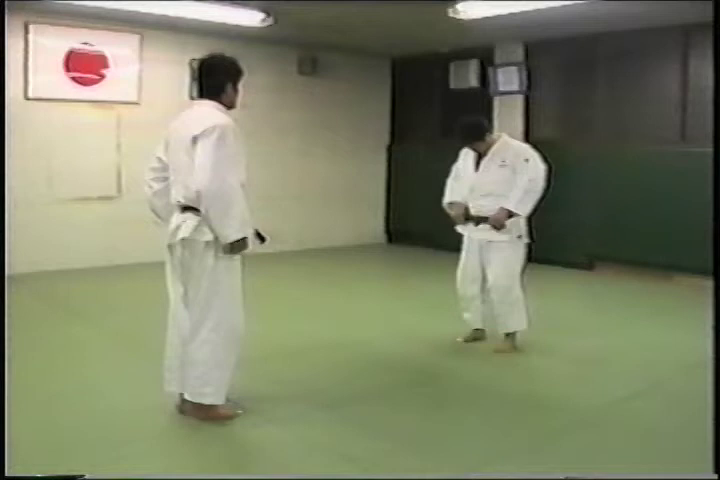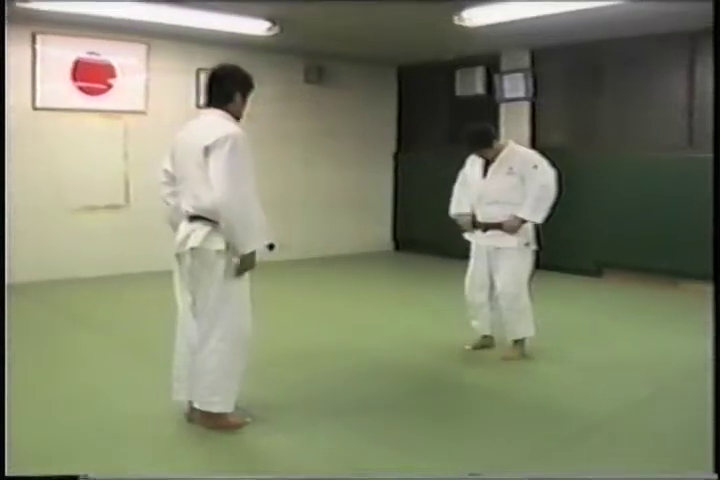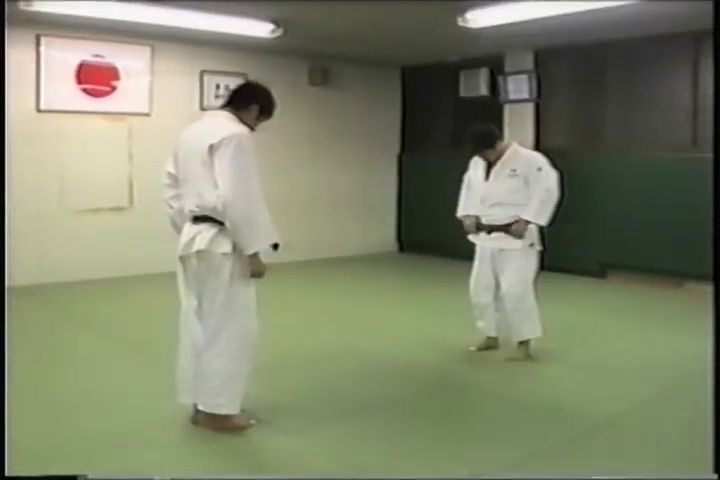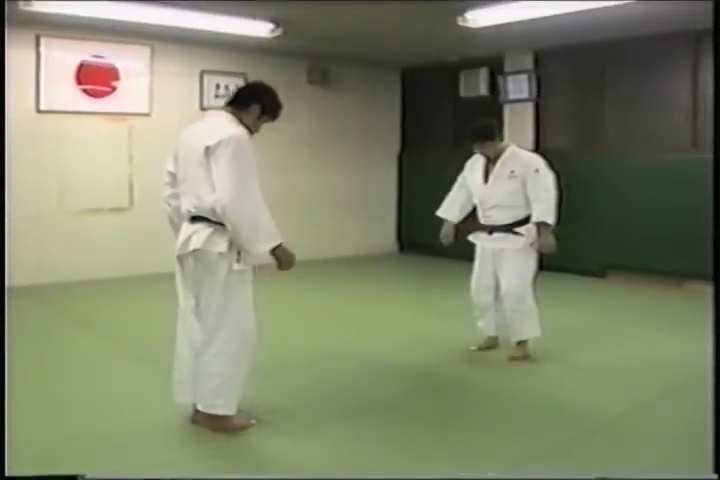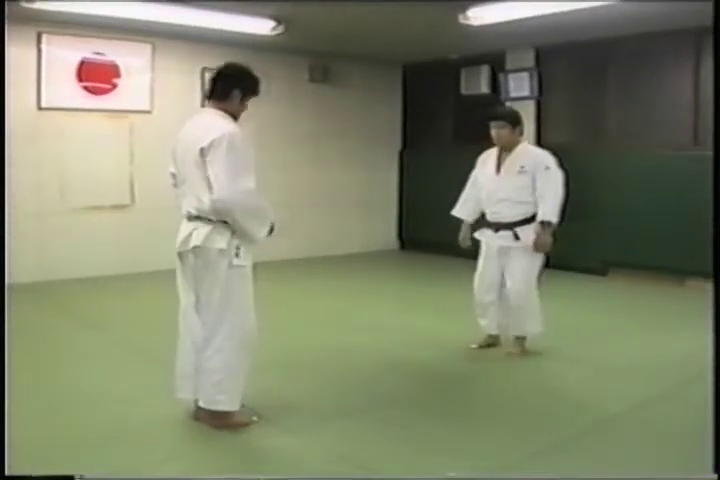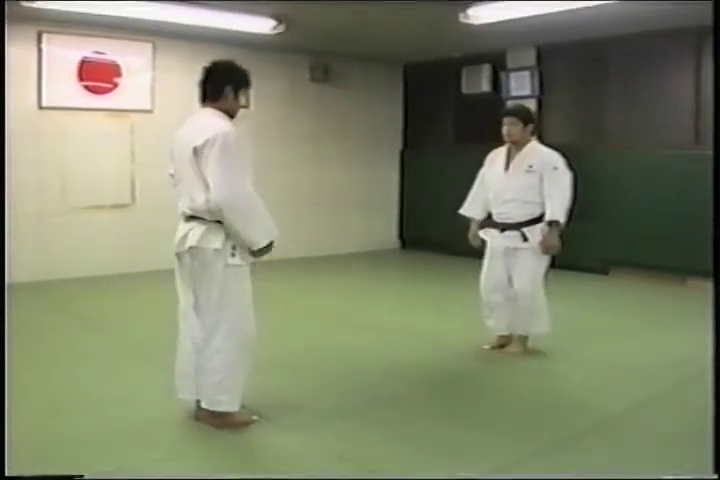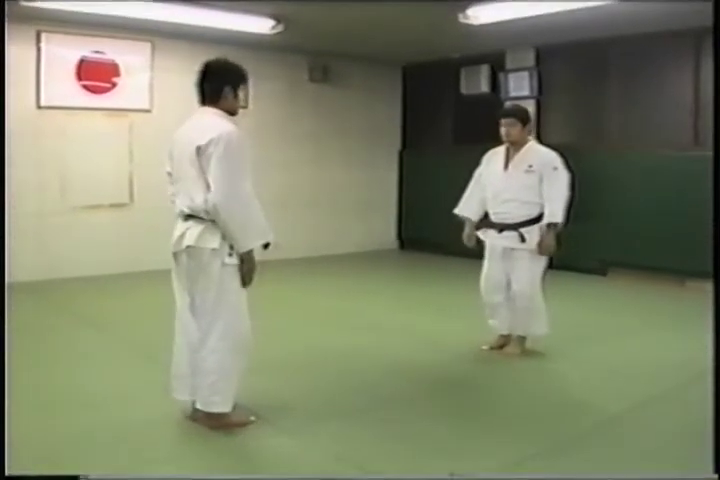
dt=0.4s
person 1, frame 1
left shoulder: (182, 122)
right shoulder: (218, 124)
left elbow: (157, 180)
right elbow: (212, 185)
left wrist: (176, 219)
right wrist: (235, 232)
left hip: (183, 229)
right hip: (210, 235)
left knee: (187, 313)
right knee: (216, 317)
left ankle: (188, 392)
right ankle: (202, 400)
person 1, frame 2
left shoulder: (188, 131)
right shoulder: (228, 133)
left elbow: (170, 188)
right elbow: (232, 197)
right wrist: (248, 246)
left hip: (190, 236)
right hip: (218, 242)
left knee: (195, 321)
right knee: (223, 325)
left ankle: (196, 401)
right ankle: (211, 408)
person 1, frame 3
left shoulder: (191, 132)
right shoulder: (235, 134)
left elbow: (172, 191)
right elbow: (238, 198)
right wrist: (254, 250)
left hip: (194, 238)
right hip: (222, 243)
left knee: (198, 323)
right knee: (229, 327)
left ankle: (201, 403)
right ankle: (216, 409)
person 1, frame 4
left shoulder: (193, 131)
right shoulder: (233, 136)
left elbow: (172, 189)
right elbow: (238, 200)
right wrist: (273, 245)
left hip: (192, 238)
right hip: (220, 243)
left knee: (197, 324)
right knee: (228, 328)
left ankle: (200, 402)
right ankle: (215, 410)
person 1, frame 5
left shoulder: (190, 129)
right shoulder: (226, 133)
right elbow: (234, 195)
right wrist: (264, 221)
left hip: (193, 234)
right hip: (221, 240)
left knee: (199, 320)
right knee: (228, 324)
left ankle: (203, 399)
right ankle: (217, 406)
person 1, frame 6
left shoulder: (187, 129)
right shoulder: (223, 132)
right elbow: (231, 196)
right wrist: (261, 238)
left hip: (191, 234)
right hip: (218, 240)
left knee: (199, 321)
right knee: (229, 324)
left ankle: (203, 398)
right ankle: (218, 406)
person 1, frame 7
left shoulder: (185, 130)
right shoulder: (224, 132)
right elbow: (230, 198)
right wrist: (247, 247)
left hip: (188, 234)
right hip: (215, 241)
left knee: (195, 321)
right knee: (224, 325)
left ankle: (200, 399)
right ankle: (214, 408)
person 2, frame 1
left shoulder: (519, 152)
right shoulder: (466, 154)
left elbow: (533, 183)
right elbow: (455, 180)
left wrist: (507, 211)
right wrist: (454, 204)
left hip: (506, 230)
right hip: (474, 228)
left knee: (503, 282)
right knee: (468, 279)
left ankle: (510, 335)
right ankle: (478, 327)
person 2, frame 2
left shoulder: (526, 158)
right shoulder: (473, 161)
left elbow: (544, 188)
right elbow: (462, 187)
left wrist: (520, 218)
right wrist: (463, 214)
left hip: (513, 236)
right hip: (482, 235)
left knee: (510, 289)
right knee: (476, 287)
left ankle: (518, 342)
right ankle: (485, 335)
person 2, frame 3
left shoulder: (529, 160)
right shoulder: (476, 163)
left elbow: (547, 192)
right elbow: (469, 190)
left wrist: (525, 221)
right wrist: (469, 216)
left hip: (517, 238)
right hip: (486, 237)
left knee: (516, 290)
right knee: (481, 288)
left ankle: (523, 343)
right ankle: (491, 336)
person 2, frame 4
left shoulder: (527, 161)
right shoulder: (474, 164)
left elbow: (544, 196)
right elbow: (461, 193)
left wrist: (545, 231)
right wrist: (449, 223)
left hip: (518, 237)
right hip: (487, 237)
left knee: (515, 290)
right knee: (482, 288)
left ankle: (522, 342)
right ankle: (491, 336)
person 2, frame 5
left shoulder: (539, 158)
right shoulder: (486, 158)
left elbow: (550, 195)
right elbow: (474, 192)
left wrist: (545, 230)
right wrist: (466, 225)
left hip: (523, 235)
right hip: (492, 234)
left knee: (520, 289)
right knee: (485, 286)
left ankle: (520, 338)
right ankle: (492, 333)
person 2, frame 6
left shoulder: (547, 158)
right shoulder: (494, 157)
left elbow: (558, 196)
right elbow: (481, 191)
left wrist: (553, 231)
right wrist: (475, 224)
left hip: (530, 235)
right hip: (498, 234)
left knee: (526, 289)
right knee: (492, 286)
left ankle: (522, 337)
right ankle: (503, 333)
person 2, frame 7
left shoulder: (546, 158)
right shoulder: (492, 157)
left elbow: (555, 197)
right elbow: (477, 191)
left wrist: (550, 233)
right wrist: (470, 224)
left hip: (528, 235)
right hip: (496, 234)
left knee: (525, 289)
right knee: (492, 286)
left ankle: (520, 337)
right ankle: (503, 333)
